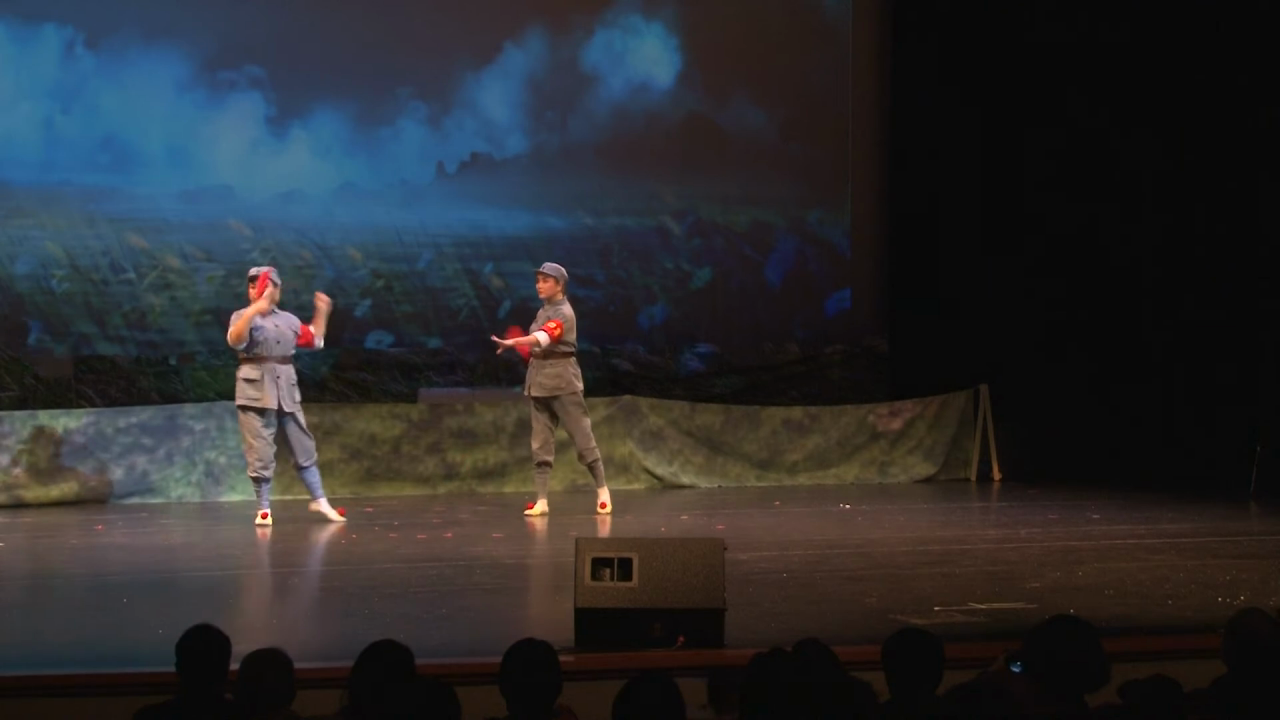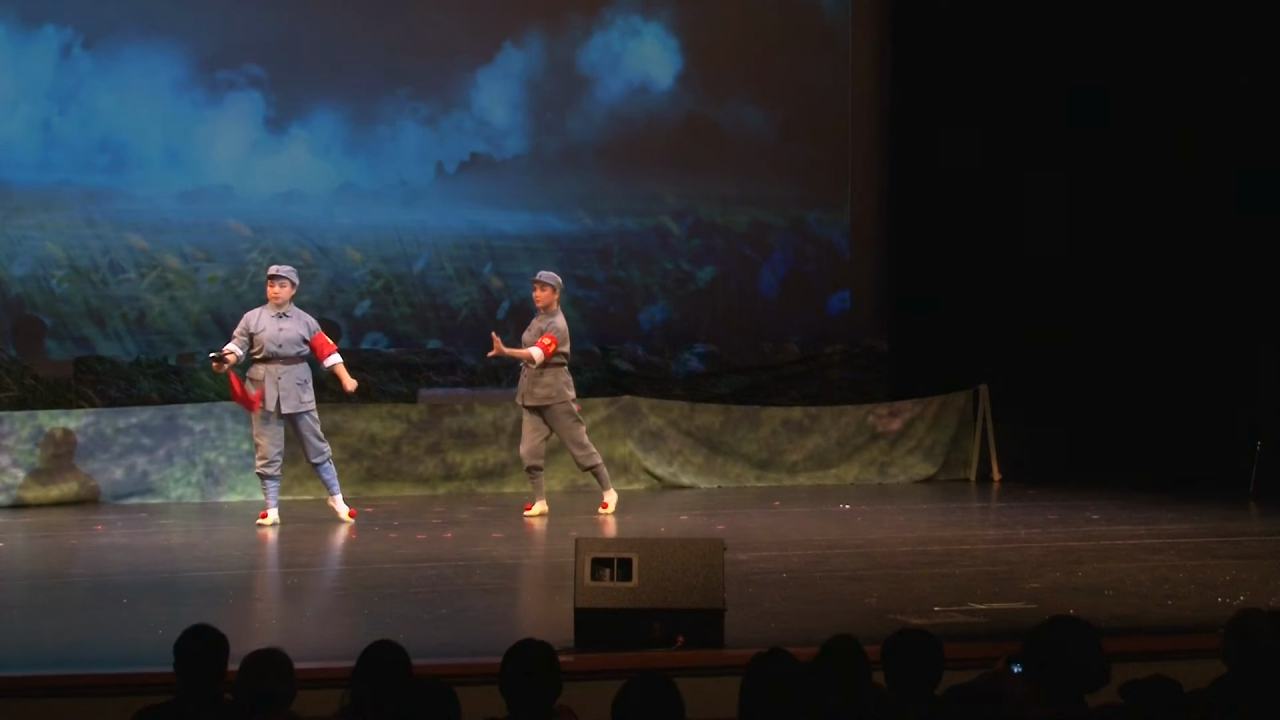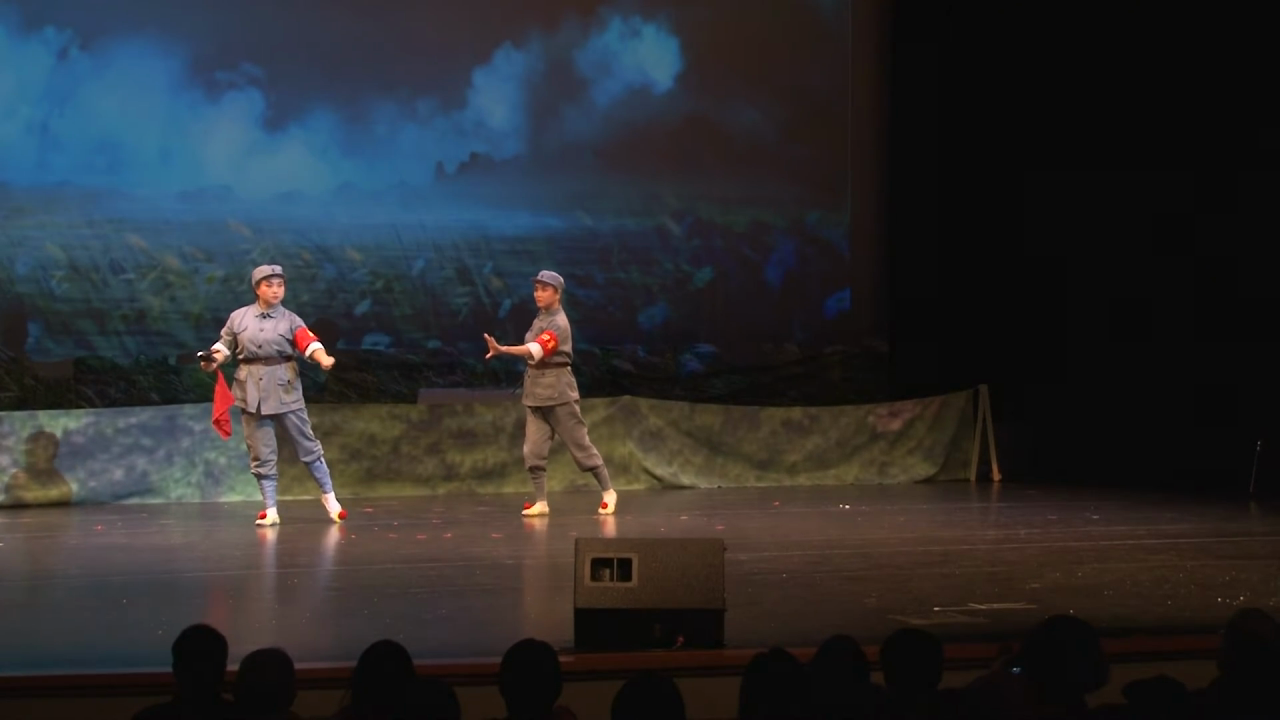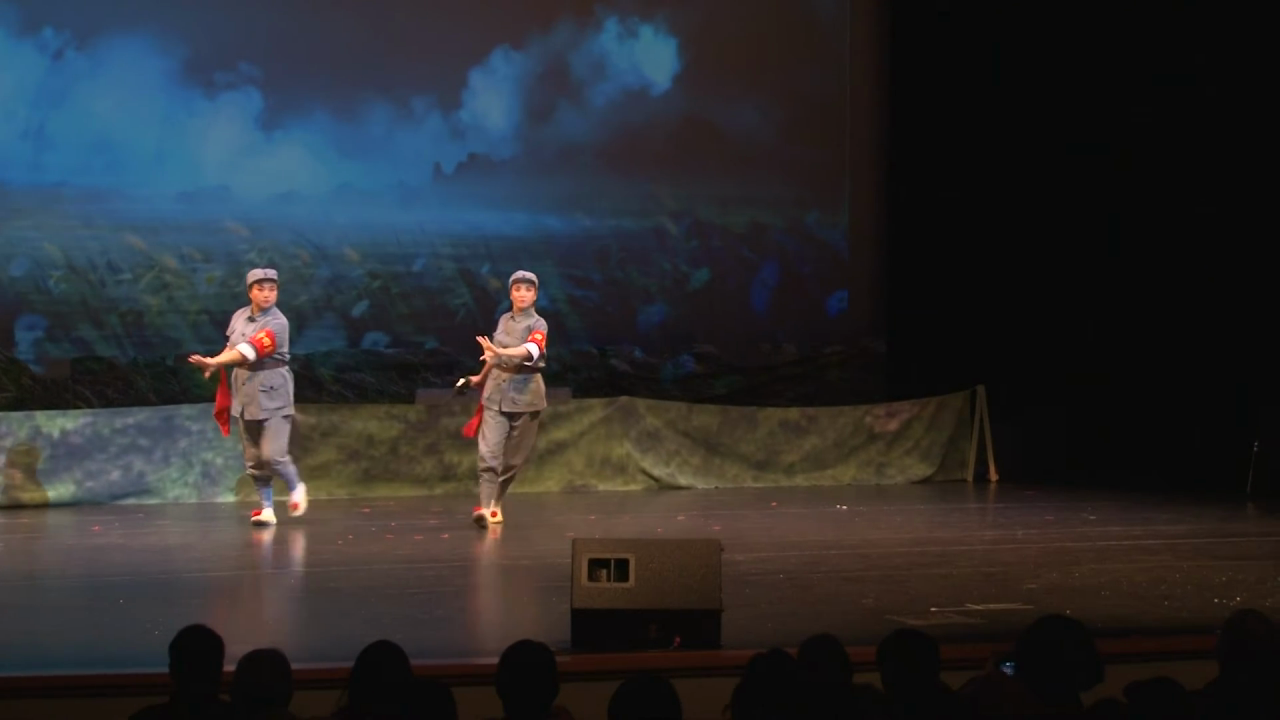
dt=1s
person 1, frame 1
left shoulder: (288, 319)
right shoulder: (242, 317)
left elbow: (314, 340)
right elbow: (234, 339)
left wrist: (321, 311)
right wrist: (253, 312)
left hip: (285, 388)
right hip: (255, 388)
left knee: (304, 447)
right knee: (260, 452)
left ankle: (320, 501)
right ankle: (263, 509)
person 1, frame 2
left shoulder: (305, 321)
right shoulder: (252, 318)
left elbow: (326, 351)
right elbow: (237, 348)
left wrist: (345, 378)
right wrist: (224, 363)
left hip: (297, 387)
right hip: (264, 388)
left knee: (316, 444)
right knee: (268, 451)
left ankle: (336, 498)
right ankle: (271, 510)
person 1, frame 3
left shoulder: (290, 320)
right shoulder: (238, 317)
left elbow: (310, 343)
right elbow: (225, 346)
left wrist: (324, 359)
right wrist: (212, 362)
left hip: (284, 387)
right hip: (251, 389)
left knee: (307, 443)
right knee: (261, 452)
left ankle: (329, 496)
right ankle: (270, 510)
person 1, frame 4
left shoulder: (278, 323)
right shoulder: (239, 317)
left elbow: (250, 350)
left wrist: (214, 362)
right wrist: (214, 362)
left hip: (272, 390)
right hip: (243, 389)
left knee: (273, 453)
right knee: (254, 455)
left ankle: (296, 489)
right ankle: (266, 508)
person 2, frame 1
left shoulder: (563, 313)
right shoulder: (545, 310)
left elbow: (543, 339)
left wrist: (511, 343)
left hip: (562, 380)
right hip: (538, 381)
left knee: (582, 437)
right knee: (540, 443)
left ankle: (602, 491)
right ankle: (541, 500)
person 2, frame 2
left shoulder: (556, 324)
right shoulder: (538, 319)
left elbow: (538, 353)
left wrist: (506, 352)
left hip: (554, 391)
right hip: (532, 391)
left knee: (579, 444)
right knee: (529, 451)
left ankle: (608, 492)
right ankle: (540, 501)
person 2, frame 3
left shoulder: (558, 323)
right shoulder: (541, 318)
left elbow: (536, 350)
left wrist: (502, 349)
left hip: (557, 390)
right hip: (535, 391)
left knee: (579, 444)
right knee: (533, 451)
left ankle: (607, 491)
right ankle: (541, 501)
person 2, frame 4
left shoulder: (538, 324)
right shoulder: (504, 320)
left elbow: (531, 351)
left wrist: (499, 351)
right wrist: (481, 377)
left hip: (526, 392)
right hip: (497, 390)
left knee: (514, 457)
right knee: (488, 452)
left ankle: (496, 504)
right ankle: (483, 506)
